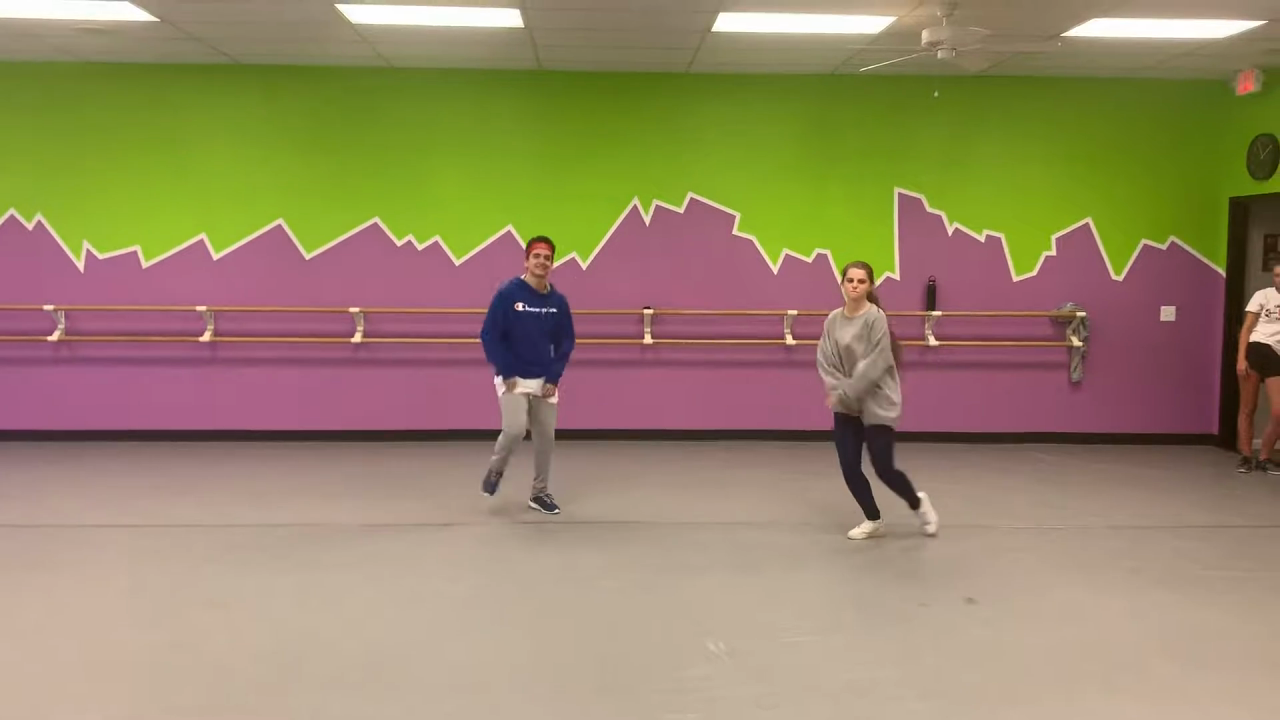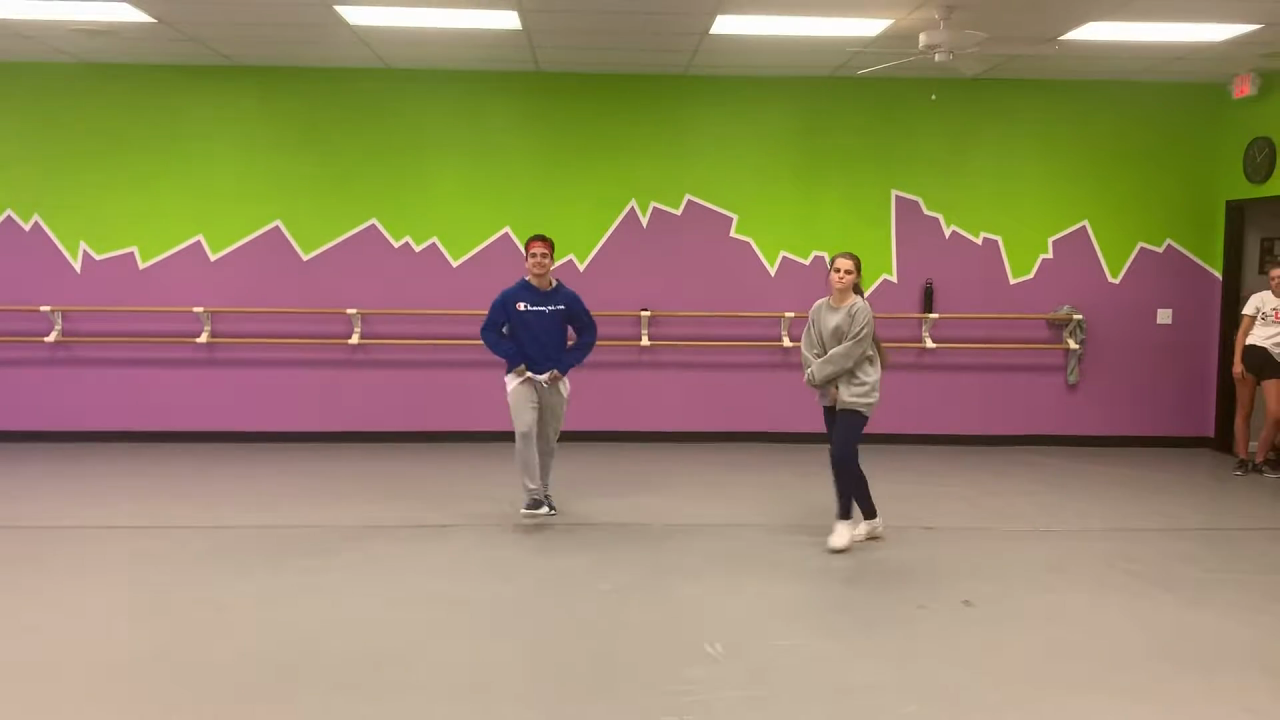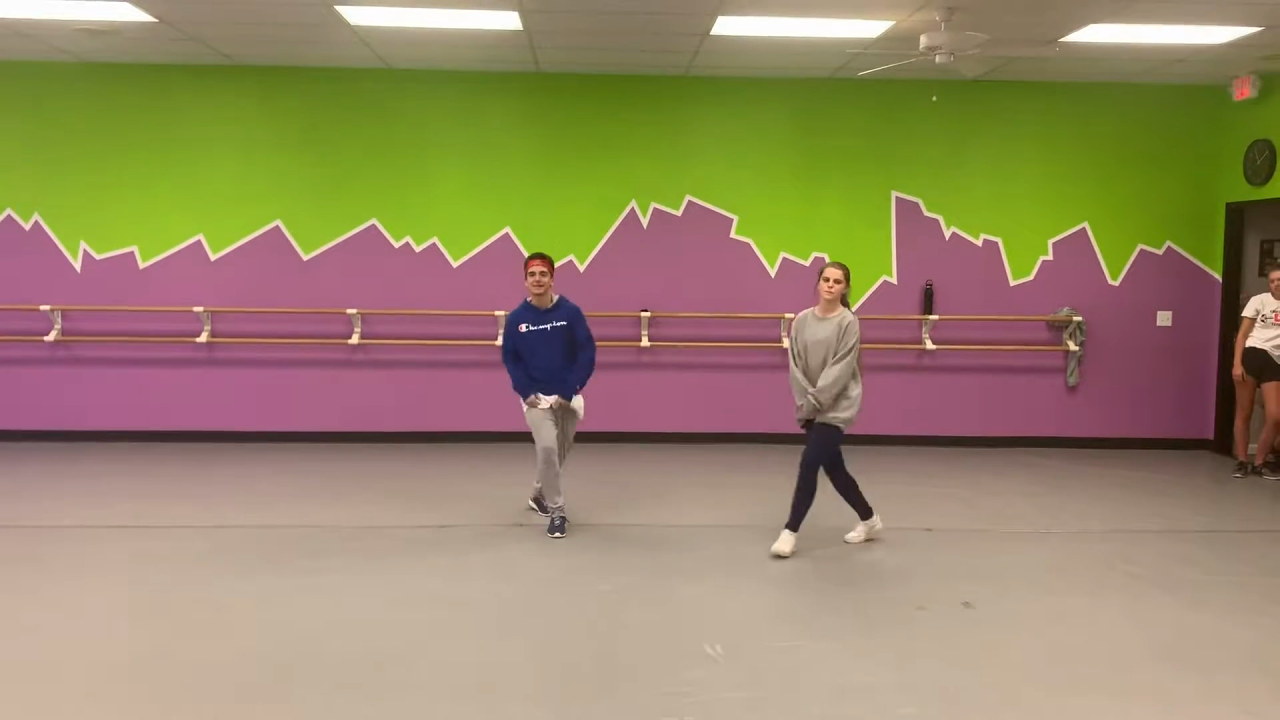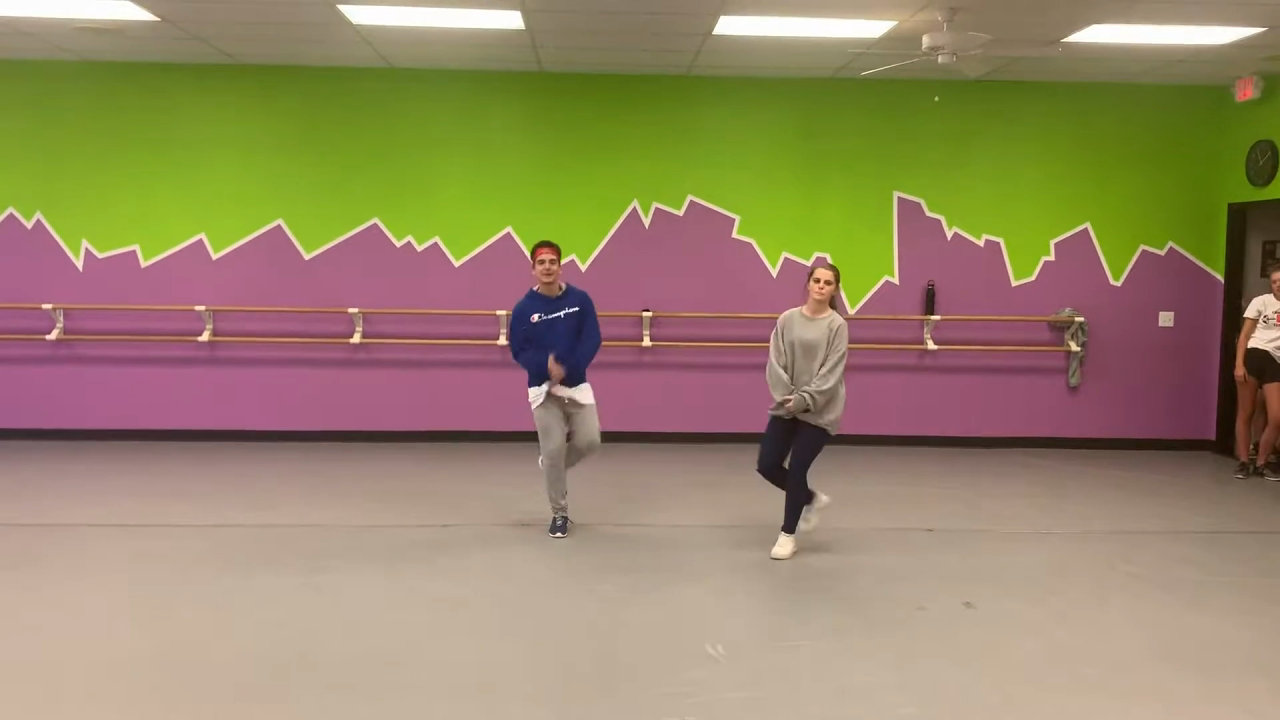
dt=0.2s
person 1, frame 1
left shoulder: (877, 318)
right shoulder: (832, 321)
left elbow: (874, 363)
right elbow: (825, 362)
left wrist: (843, 392)
right wrist: (839, 393)
left hip: (878, 404)
right hip: (846, 407)
left knee: (884, 468)
right knee: (849, 467)
left ankle: (918, 502)
right ankle: (873, 520)
person 1, frame 2
left shoulder: (860, 309)
right shoulder: (818, 309)
left elbow: (849, 352)
right elbow: (809, 350)
left wrist: (816, 375)
right wrist: (825, 383)
left hip: (857, 390)
right hip: (831, 391)
left knee: (839, 454)
right knee: (847, 458)
left ankle: (844, 521)
right ankle: (871, 520)
person 1, frame 3
left shoulder: (848, 321)
right shoulder: (802, 320)
left elbow: (842, 367)
right elbow: (794, 364)
left wrist: (816, 399)
right wrist: (806, 398)
left hip: (836, 407)
right hip: (811, 406)
left knee: (810, 464)
right knee: (833, 469)
left ankle: (790, 532)
right ankle: (869, 521)
person 1, frame 4
left shoulder: (837, 325)
right shoulder: (787, 319)
left elbow: (833, 370)
right elbow: (776, 362)
left wrist: (806, 400)
right wrist: (786, 396)
left hip: (820, 408)
right hip: (787, 404)
left knee: (796, 468)
right knee: (766, 464)
left ankle: (788, 534)
right ankle: (811, 498)
person 2, frame 1
left shoulder: (558, 301)
right shoulder: (507, 295)
left elbow: (566, 341)
right elbow: (489, 336)
left wrist: (554, 376)
right wrist: (505, 372)
left hip: (542, 381)
right hip: (512, 378)
left knee: (545, 437)
right knee: (514, 431)
left ankle: (540, 492)
right ankle: (495, 467)
person 2, frame 2
left shoulder: (567, 297)
right shoulder: (510, 296)
left elbow: (588, 334)
right elbow: (489, 331)
left wrist: (566, 365)
right wrist: (513, 360)
left hip: (553, 378)
right hip: (522, 376)
left knee: (547, 439)
right knee: (526, 431)
left ankle: (540, 491)
right ankle: (533, 496)
person 2, frame 3
left shoulder: (571, 312)
right shoulder: (516, 318)
left elbow: (587, 355)
right elbow: (511, 359)
left wrist: (568, 392)
right wrist: (526, 391)
left hip: (567, 397)
right hip: (537, 397)
left knee: (557, 453)
right knee: (548, 448)
left ankle: (539, 495)
right ankle: (557, 513)
person 2, frame 4
left shoulder: (579, 299)
right shoulder: (524, 308)
left elbow: (592, 339)
right elbow: (519, 350)
left wrist: (568, 367)
right wrist: (545, 364)
left hip: (578, 385)
right hip: (544, 387)
left knee: (589, 442)
right knee: (554, 450)
left ankle: (554, 466)
right ankle: (559, 513)
person 3, frame 1
right shoulder: (1263, 295)
right elbow: (1246, 329)
right wrist: (1241, 358)
right hip: (1255, 351)
right knee: (1248, 408)
right ankle: (1246, 456)
person 3, frame 2
right shoulder: (1259, 299)
right elbow: (1242, 332)
right wrist: (1237, 361)
right hip: (1251, 354)
right knee: (1244, 411)
left ankle: (1260, 460)
right ankle: (1242, 459)
person 3, frame 3
right shoulder: (1259, 301)
right elbow: (1242, 334)
right wrist: (1237, 363)
right hip: (1251, 356)
right knee: (1244, 413)
left ankle: (1259, 462)
right ankle: (1242, 461)
person 3, frame 4
right shoulder: (1261, 302)
right elbow: (1244, 335)
right wrist: (1239, 364)
right hip: (1253, 357)
right knee: (1245, 414)
left ankle: (1261, 463)
right ankle: (1244, 461)
